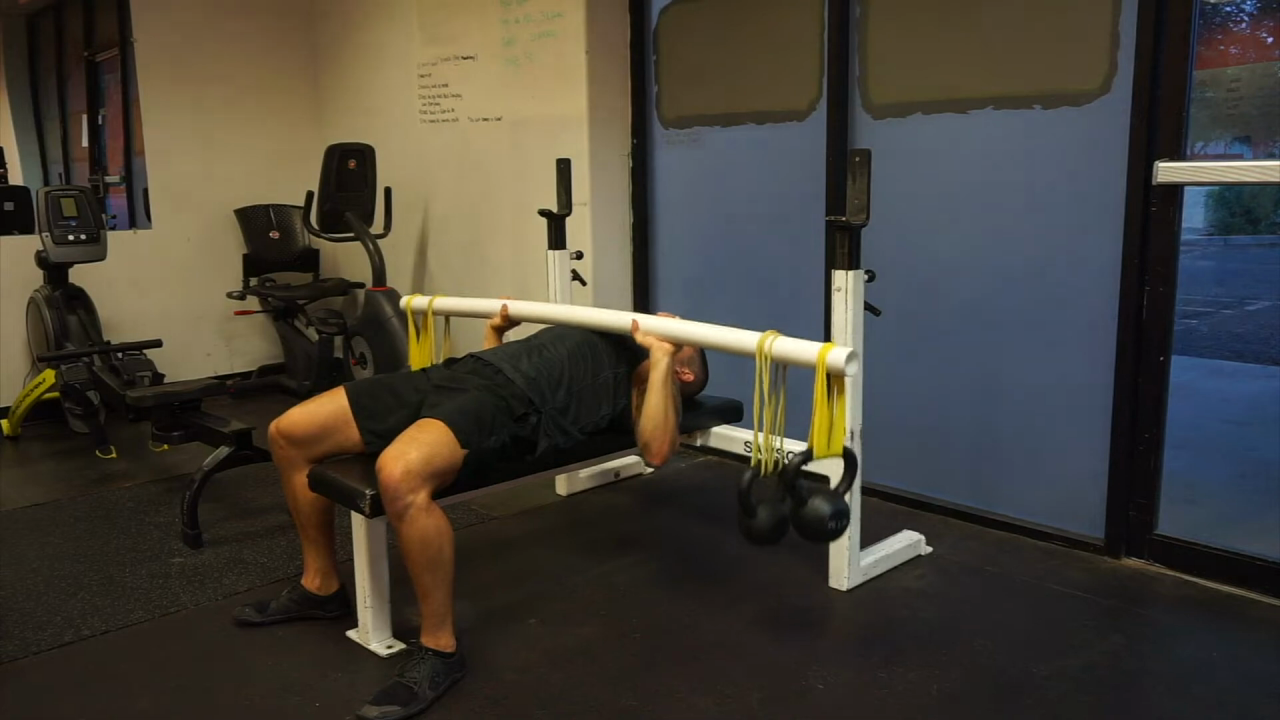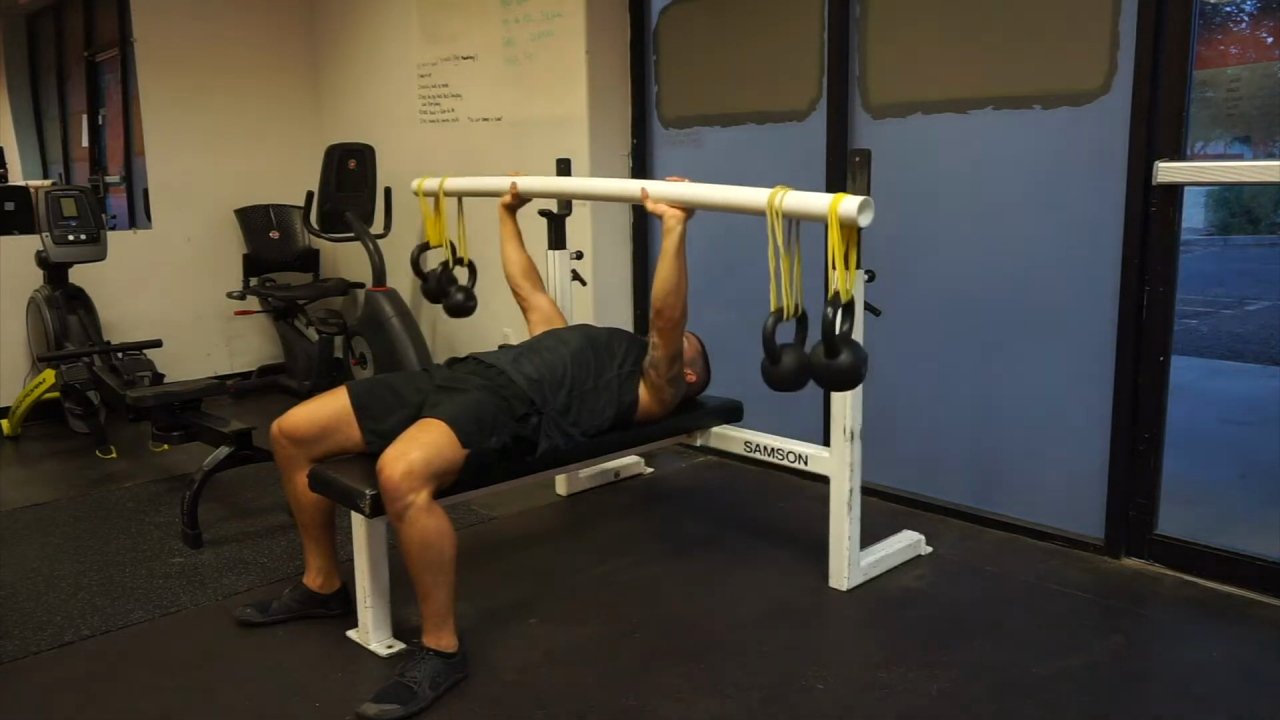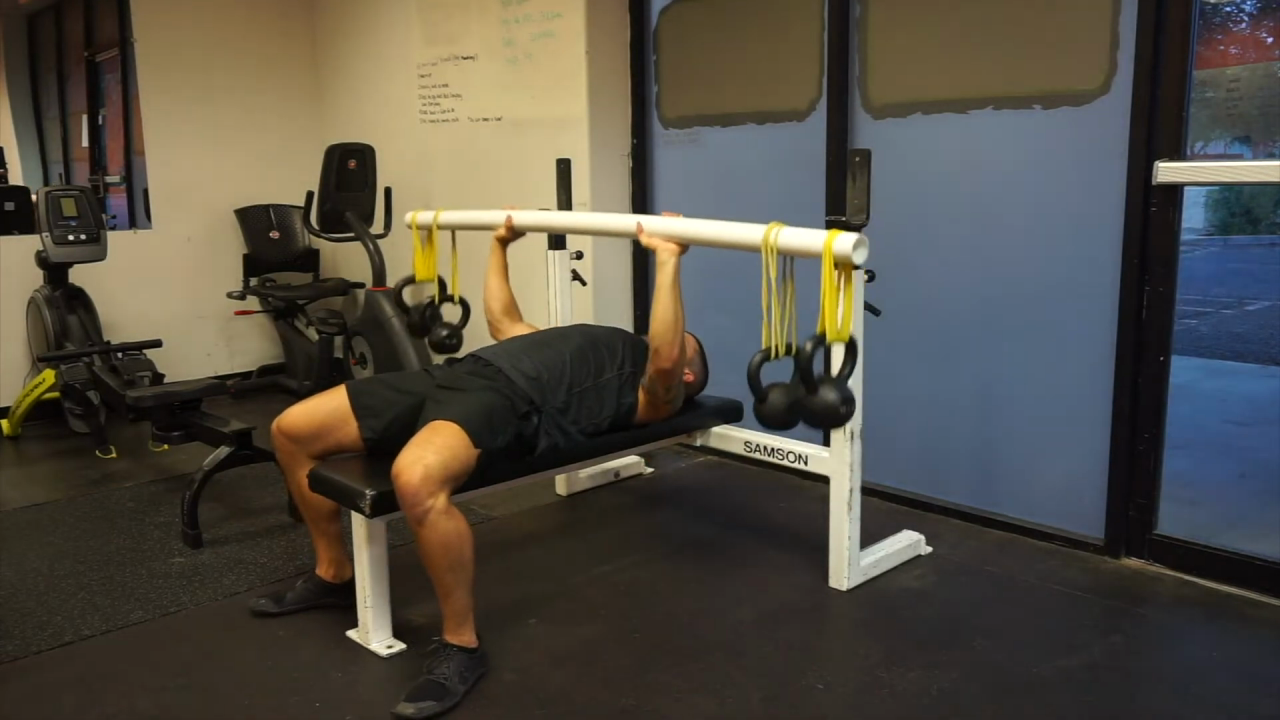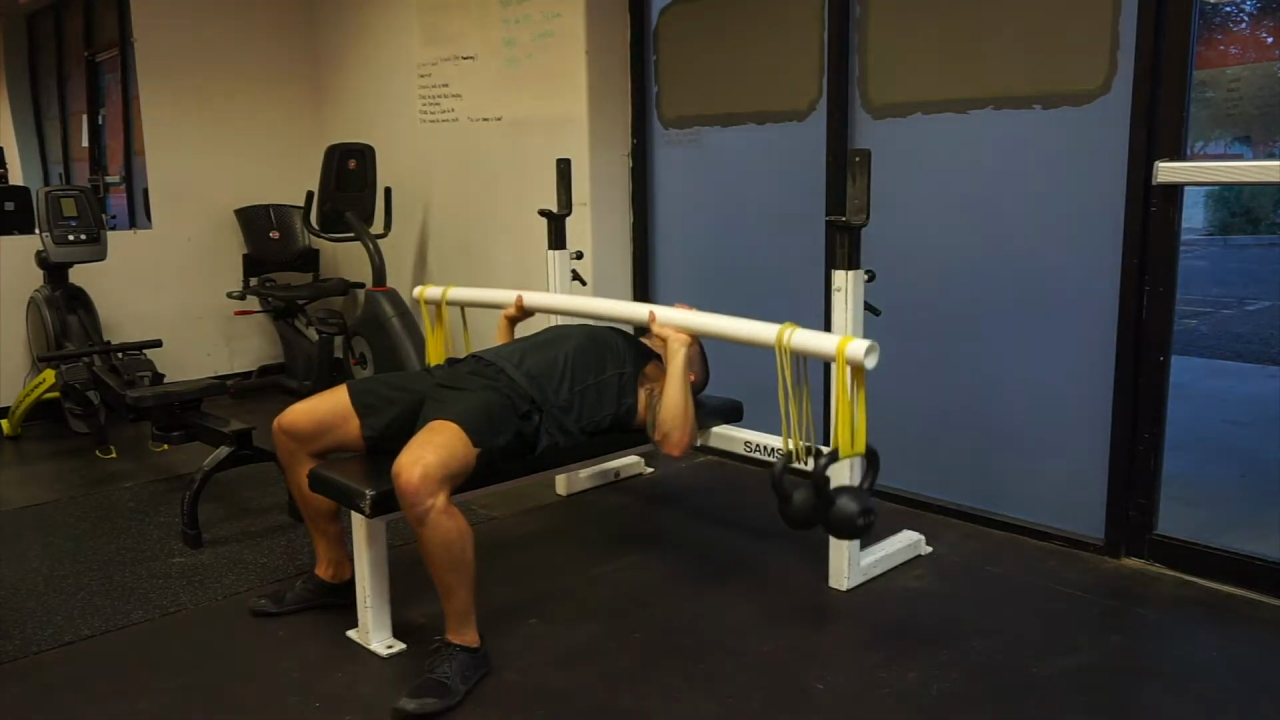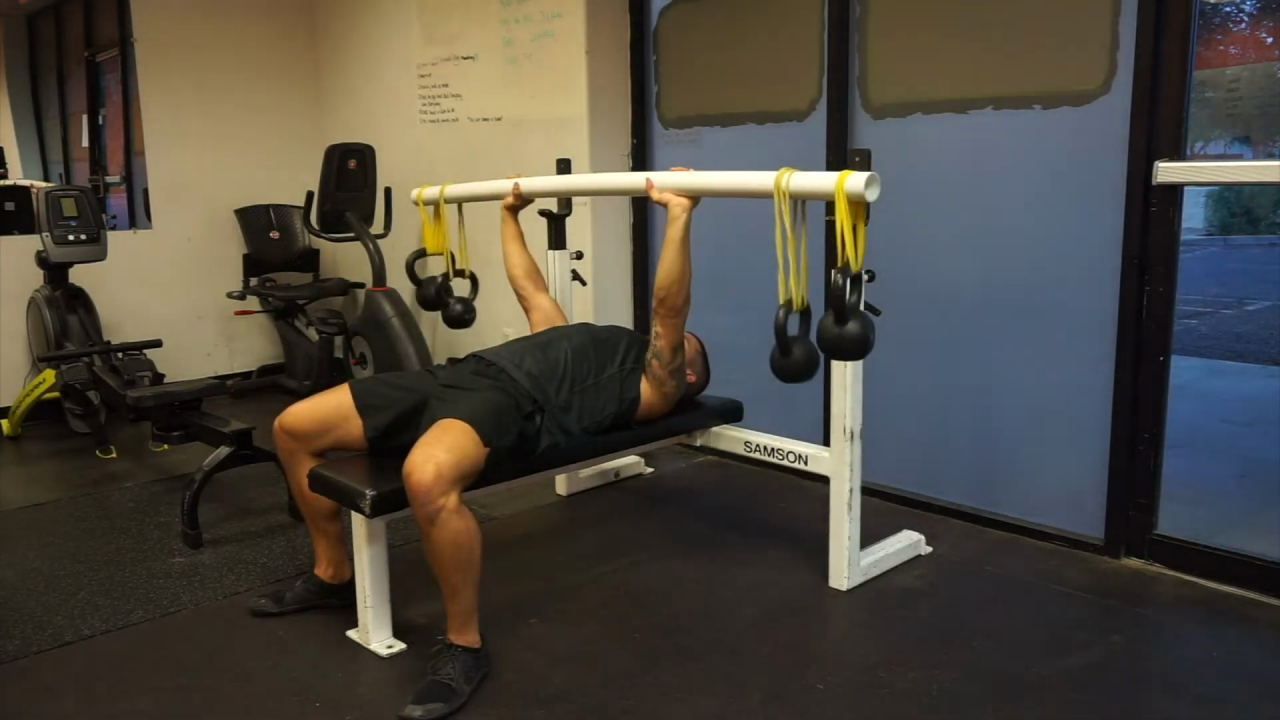
dt=1s
person 1, frame 1
left shoulder: (650, 378)
right shoulder: (602, 348)
left elbow: (657, 450)
left wrist: (661, 353)
right wrist: (495, 330)
left hip: (510, 400)
left knee: (401, 476)
right knee: (289, 433)
left ankle: (439, 649)
right ankle: (320, 586)
person 1, frame 2
left shoulder: (658, 386)
right shoulder: (590, 351)
left elbow: (668, 318)
right elbow: (528, 289)
left wrist: (674, 225)
right wrist: (508, 213)
left hip: (512, 402)
right hip: (460, 374)
left knee: (402, 476)
right knee: (290, 433)
left ankle: (441, 649)
right ankle: (321, 584)
person 1, frame 3
left shoulder: (657, 393)
right shoulder: (594, 354)
left elbow: (664, 359)
right elbow: (505, 325)
left wrist: (667, 260)
right wrist: (500, 246)
left hip: (511, 398)
left knee: (418, 480)
right knee: (291, 430)
left ankle: (460, 647)
right ankle: (334, 575)
person 1, frame 4
left shoulder: (655, 382)
right shoulder: (605, 355)
left elbow: (675, 441)
left wrist: (678, 346)
right wrist: (509, 321)
left hip: (512, 401)
left knee: (418, 479)
right knee: (292, 428)
left ankle: (463, 646)
right ankle: (333, 575)
person 1, frame 5
left shoulder: (656, 386)
right shoulder: (593, 353)
left elbow: (670, 307)
right elbow: (531, 289)
left wrist: (678, 214)
right wrist: (510, 214)
left hip: (514, 401)
right hip: (460, 375)
left knee: (429, 479)
right knee: (293, 428)
left ankle: (464, 646)
right ankle: (333, 575)
